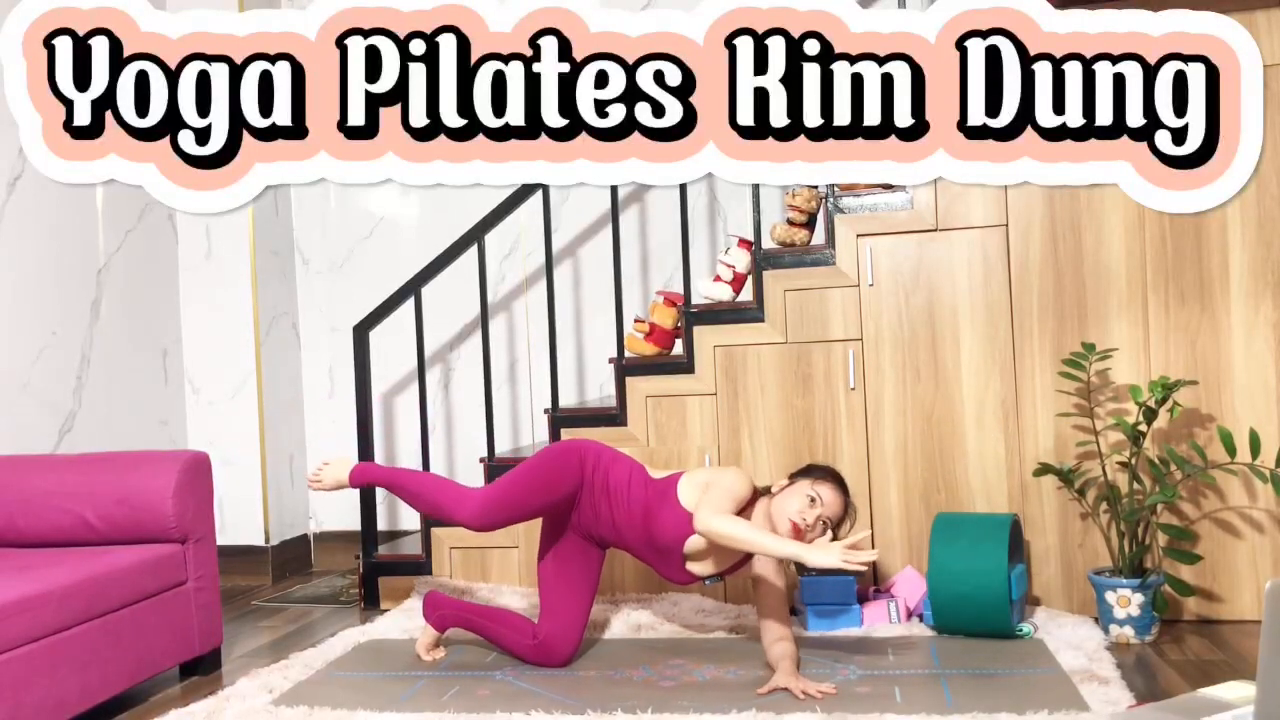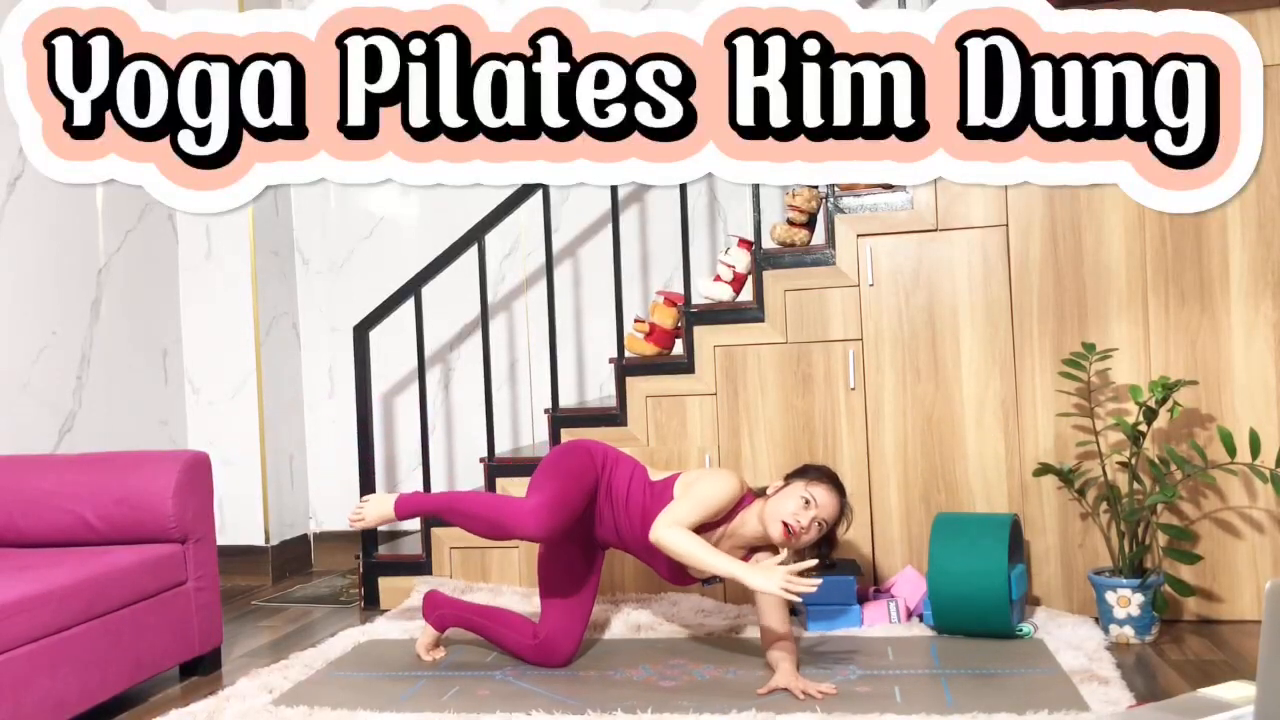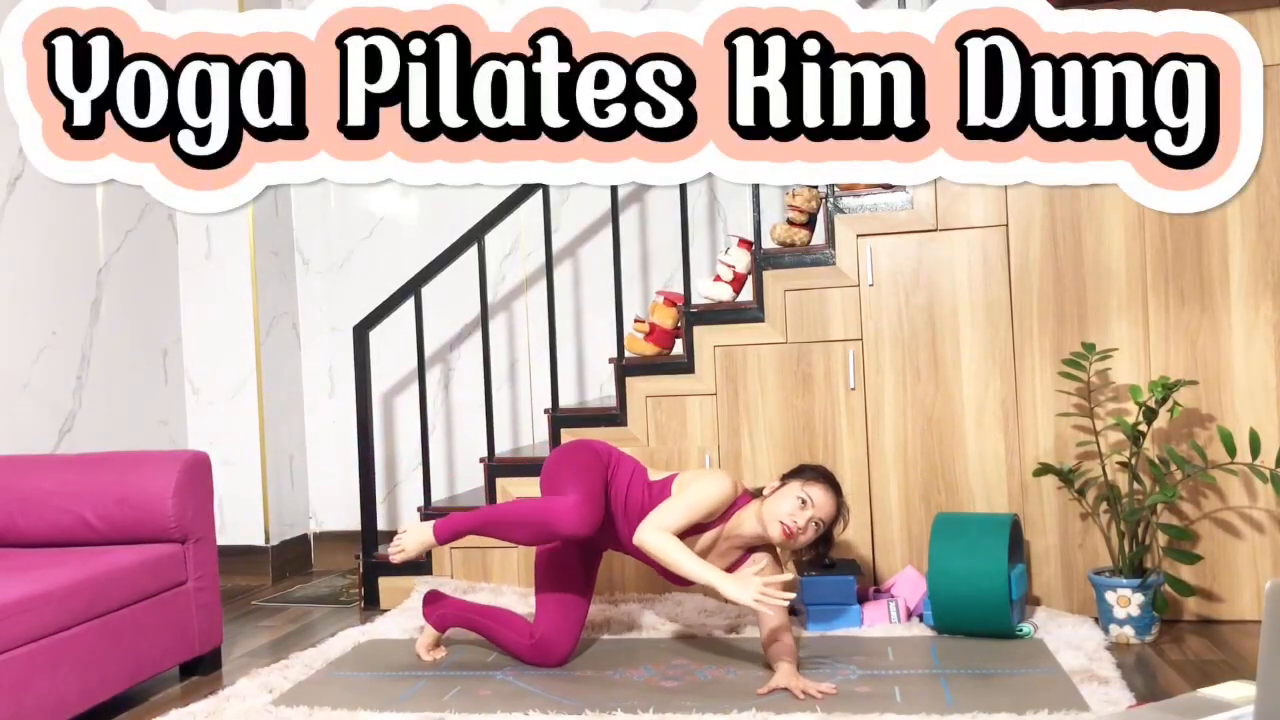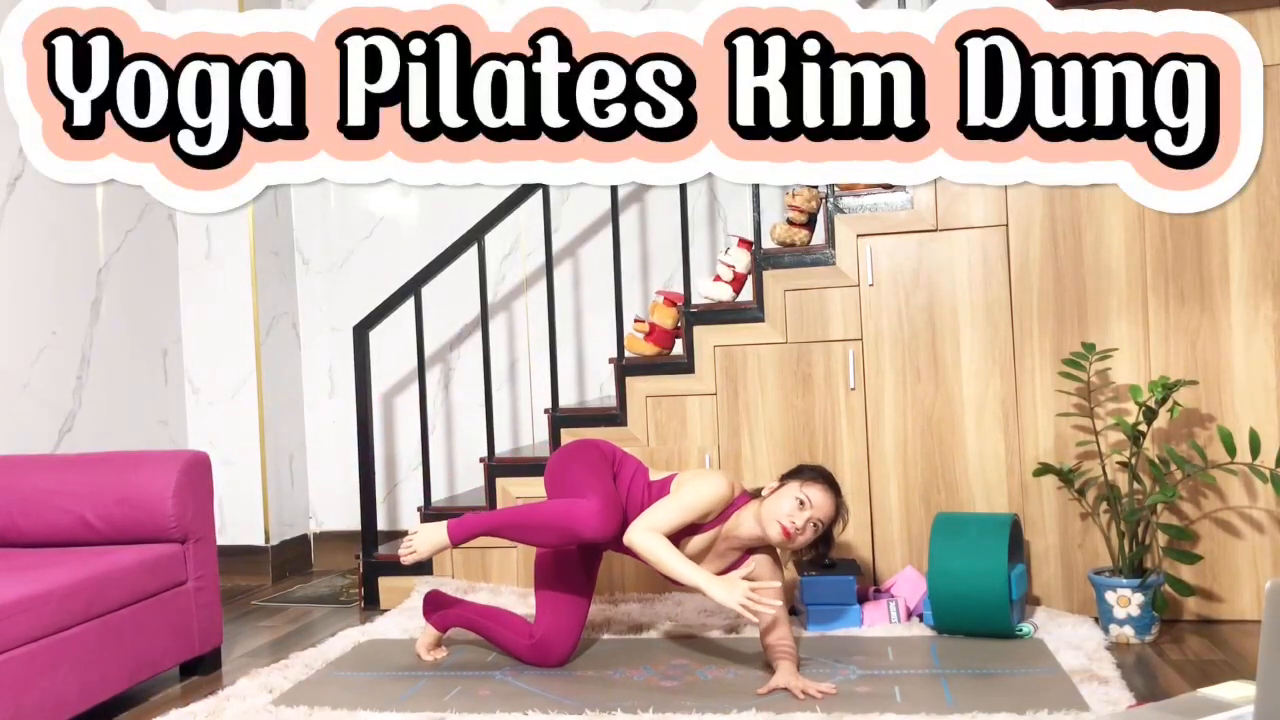
dt=0.5s
person 1, frame 1
left shoulder: (765, 562)
right shoulder: (738, 485)
left elbow: (777, 632)
right elbow: (708, 520)
left wrist: (787, 670)
right wrist: (802, 554)
left hip: (587, 533)
right hip: (582, 474)
left knee: (553, 650)
right knee: (478, 511)
left ankle: (442, 611)
right ankle: (362, 473)
person 1, frame 2
left shoulder: (763, 560)
right shoulder: (728, 488)
left elbow: (777, 635)
right elbow: (663, 531)
left wrist: (786, 669)
right wrist: (747, 573)
left hip: (592, 533)
right hip: (586, 471)
left knee: (552, 651)
right knee: (535, 522)
left ankle: (442, 610)
right ankle: (403, 504)
person 1, frame 3
left shoulder: (762, 563)
right shoulder: (721, 489)
left elbow: (776, 631)
right elbow: (648, 534)
left wrist: (786, 666)
right wrist: (723, 582)
left hip: (595, 538)
left knee: (549, 651)
right knee: (580, 518)
left ankle: (443, 610)
right ankle: (441, 530)
person 1, frame 4
left shoulder: (761, 566)
right shoulder: (719, 490)
left elbow: (777, 634)
right elbow: (639, 534)
left wrist: (786, 668)
right wrist: (712, 584)
left hip: (588, 537)
left knee: (548, 651)
right knee: (601, 520)
left ankle: (445, 609)
right ankle: (454, 530)
